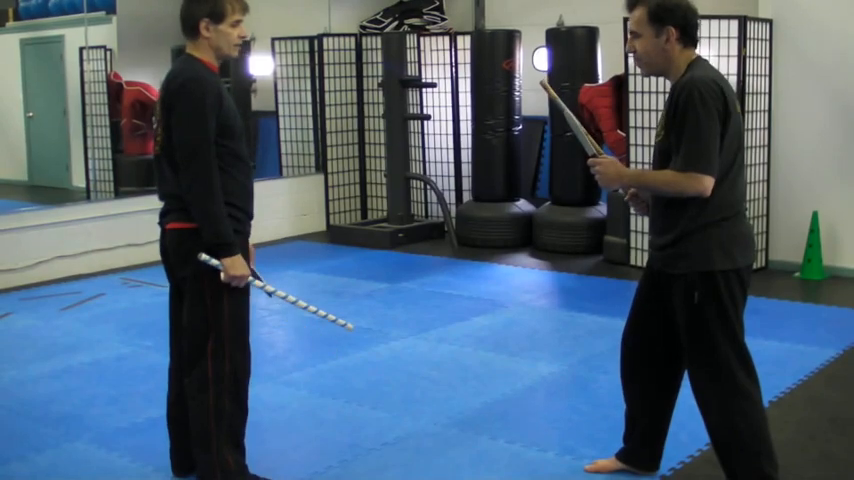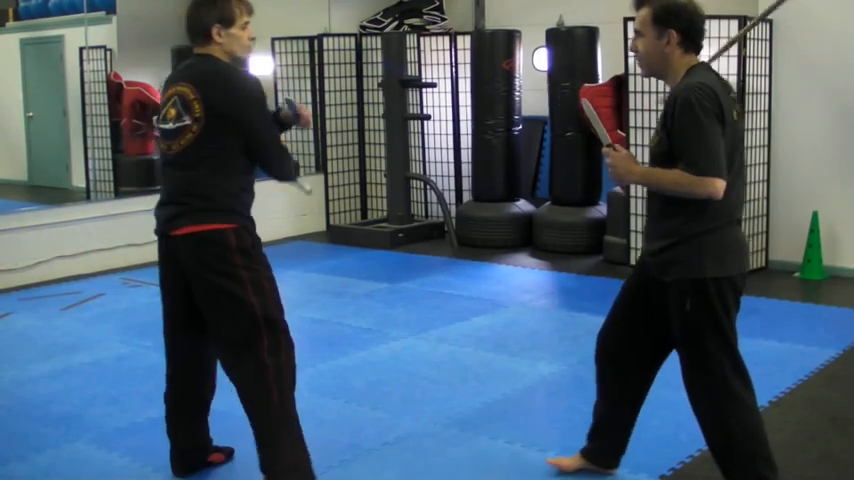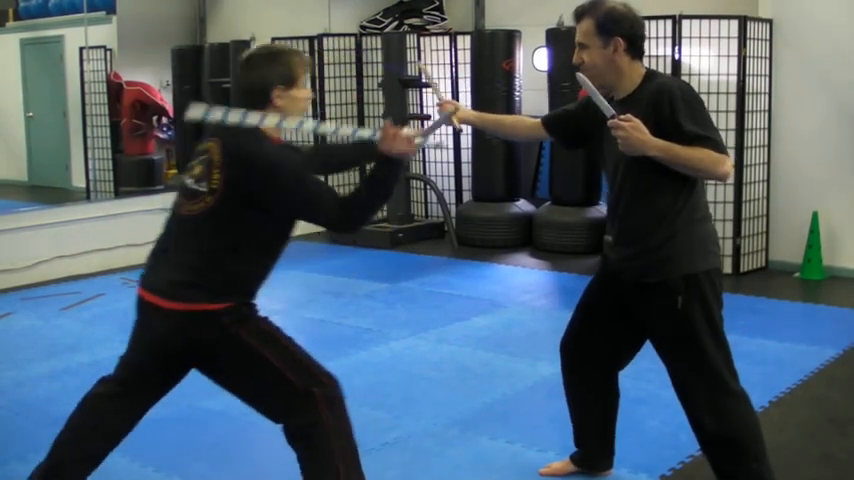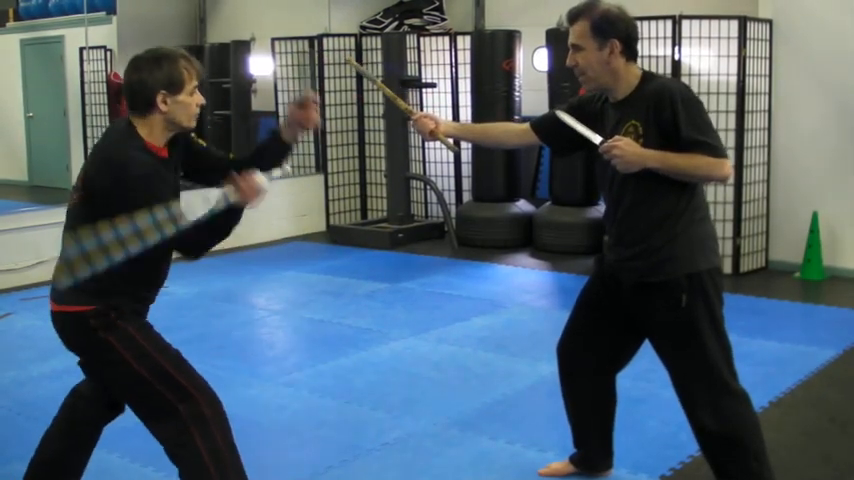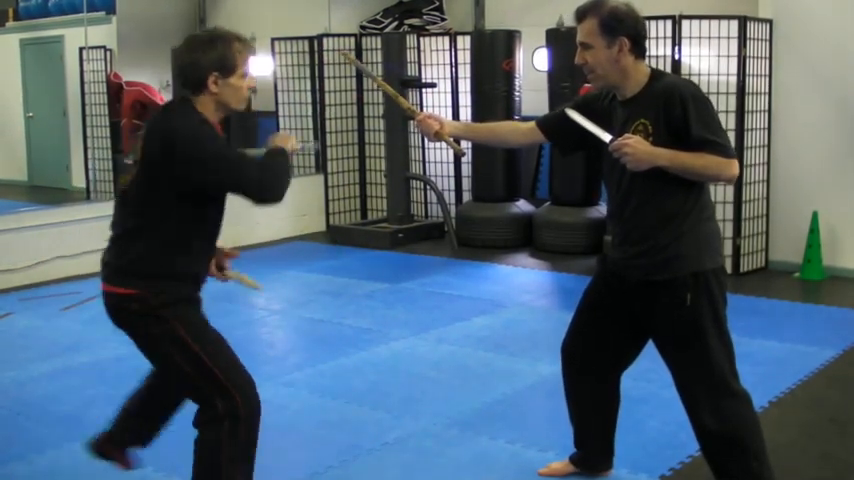
dt=1s
person 1, frame 1
left shoulder: (698, 88)
right shoulder: (690, 85)
left elbow: (699, 180)
left wrist: (626, 177)
right wrist: (652, 196)
left hip: (709, 258)
right hip: (678, 252)
left knee: (720, 374)
right knee: (644, 351)
person 1, frame 2
left shoulder: (693, 95)
right shoulder: (707, 87)
left elbow: (711, 183)
left wrist: (636, 172)
left hip: (702, 265)
right hip: (670, 258)
left knee: (716, 381)
right knee: (618, 349)
person 1, frame 3
left shoulder: (669, 94)
right shoulder: (598, 107)
left elbow: (720, 166)
right elbow: (536, 129)
left wrist: (650, 144)
right wrist: (468, 116)
left hip: (681, 269)
right hip: (624, 264)
left knee: (709, 387)
right knee: (582, 354)
person 1, frame 4
left shoulder: (668, 96)
right shoulder: (593, 108)
left elbow: (720, 167)
right elbow: (521, 134)
left wrist: (646, 157)
right wrist: (448, 128)
left hip: (680, 270)
right hip: (621, 265)
left knee: (710, 390)
right knee: (579, 356)
person 1, frame 5
left shoulder: (677, 95)
right shoulder: (599, 105)
left elbow: (727, 167)
right elbow: (527, 132)
left wrist: (656, 154)
right wrist: (454, 127)
left hip: (685, 269)
right hip: (625, 264)
left knee: (712, 390)
right knee: (583, 357)
person 2, frame 1
left shoulder: (191, 79)
right shoulder: (195, 83)
right elbow: (199, 176)
left wrist: (235, 237)
right wrist: (227, 249)
left hip: (191, 237)
right hip: (205, 241)
left knee: (192, 351)
right knee: (221, 356)
person 2, frame 2
left shoulder: (177, 83)
right shoulder: (233, 82)
right elbow: (271, 155)
left wrist: (285, 116)
right wrist: (288, 163)
left hip: (174, 232)
right hip: (219, 234)
left knee: (189, 347)
right knee: (264, 349)
person 2, frame 3
left shoulder: (234, 136)
right shoulder: (261, 157)
left elbow: (310, 159)
right elbow: (343, 217)
left wrist: (380, 146)
right wrist: (391, 160)
left hip: (159, 299)
right hip: (210, 311)
left knee: (127, 388)
right knee: (314, 398)
person 2, frame 4
left shoulder: (162, 141)
right shoulder: (126, 164)
left elbow: (230, 171)
right elbow: (191, 243)
left wrist: (288, 132)
right wrist: (238, 203)
left hip: (90, 303)
right hip: (93, 312)
left knee: (102, 391)
right knee: (192, 408)
person 2, frame 5
left shoulder: (181, 125)
right shoulder: (186, 135)
right elbow: (265, 185)
left wrist: (205, 247)
right wrist: (280, 150)
left hip: (137, 278)
right hip: (143, 292)
left knee: (187, 366)
right knee: (234, 400)
left ankle: (119, 438)
